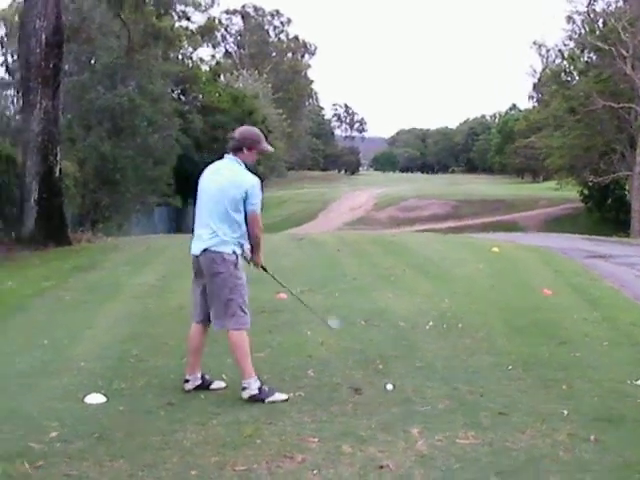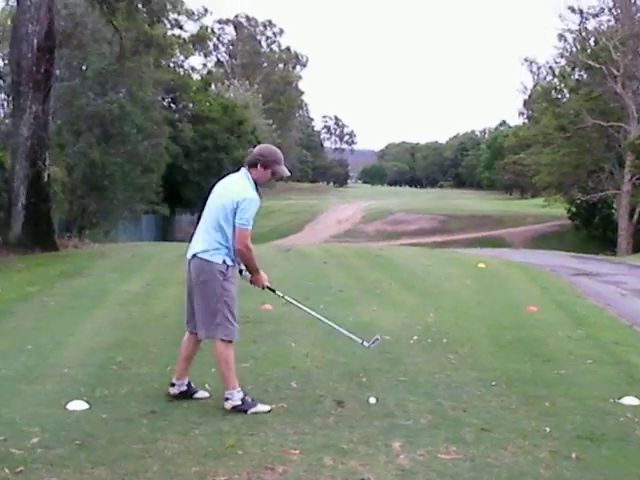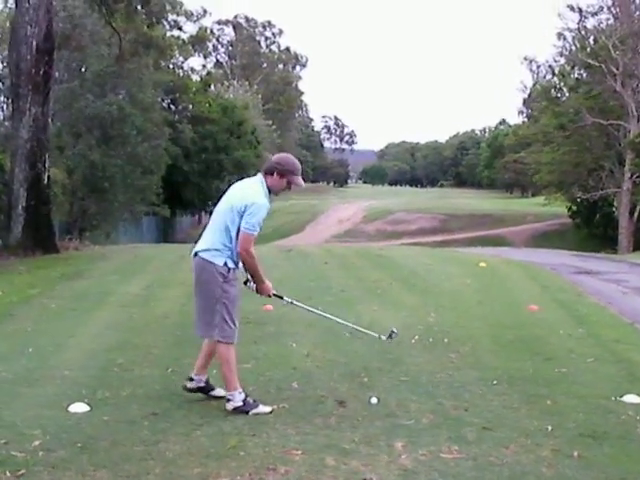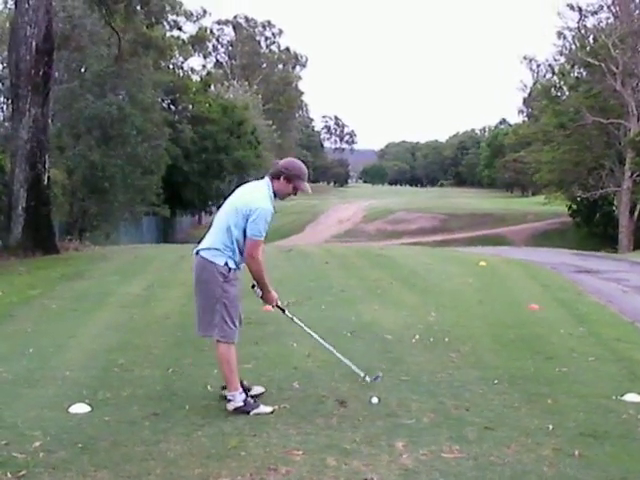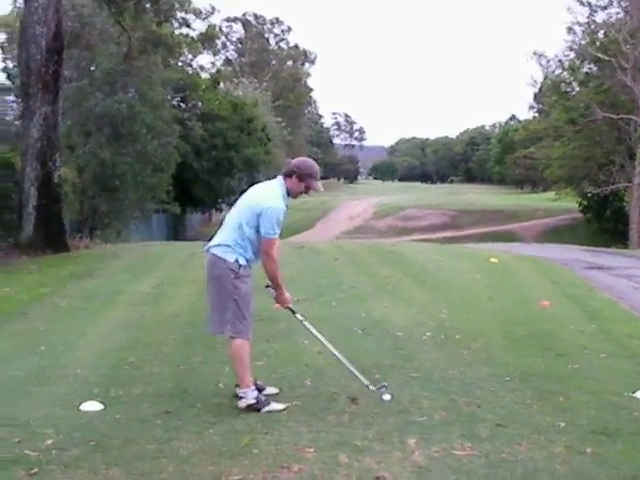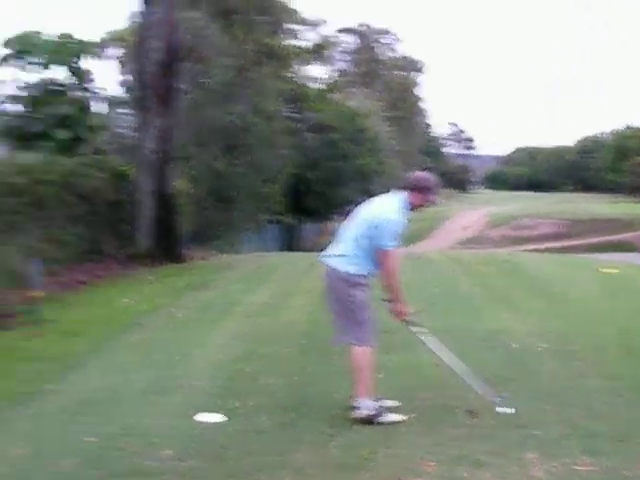
dt=0.2s
person 1, frame 1
left shoulder: (209, 172)
right shoulder: (249, 181)
right elbow: (254, 229)
right wrist: (257, 253)
left hip: (201, 250)
right hip: (224, 255)
left knee: (201, 318)
right knee: (235, 321)
left ankle: (193, 377)
right ankle: (251, 385)
person 1, frame 2
left shoulder: (228, 181)
right shoulder: (248, 195)
right elbow: (242, 245)
left wrist: (248, 269)
right wrist: (256, 273)
left hip: (199, 257)
right hip: (215, 264)
left knee: (198, 327)
right knee: (223, 331)
left ankle: (179, 383)
right ankle: (234, 396)
person 1, frame 3
left shoulder: (246, 185)
right shoulder: (257, 201)
right elbow: (245, 250)
left wrist: (254, 277)
right wrist: (261, 282)
left hip: (208, 258)
right hip: (218, 265)
left knee: (218, 327)
right knee: (224, 332)
left ankle: (197, 378)
right ankle: (235, 397)
person 1, frame 4
left shoulder: (254, 188)
right shoulder: (262, 205)
right elbow: (252, 256)
right wrist: (266, 291)
left hip: (214, 260)
right hip: (218, 265)
left knee: (227, 328)
right knee: (225, 332)
left ankle: (234, 384)
right ankle: (235, 397)
person 1, frame 5
left shoulder: (268, 188)
right shoulder: (274, 204)
right elbow: (269, 254)
right wrist: (280, 291)
left hip: (227, 258)
right hip: (229, 263)
left knee: (242, 326)
right knee: (239, 329)
left ankle: (246, 383)
right ankle: (247, 395)
person 1, frame 6
left shoulder: (388, 201)
right shoulder: (393, 216)
right elbow: (387, 266)
right wrist: (398, 302)
left hip: (344, 268)
right hip: (348, 273)
left knee: (361, 335)
right knee: (361, 338)
left ankle: (364, 396)
right ankle: (364, 404)
